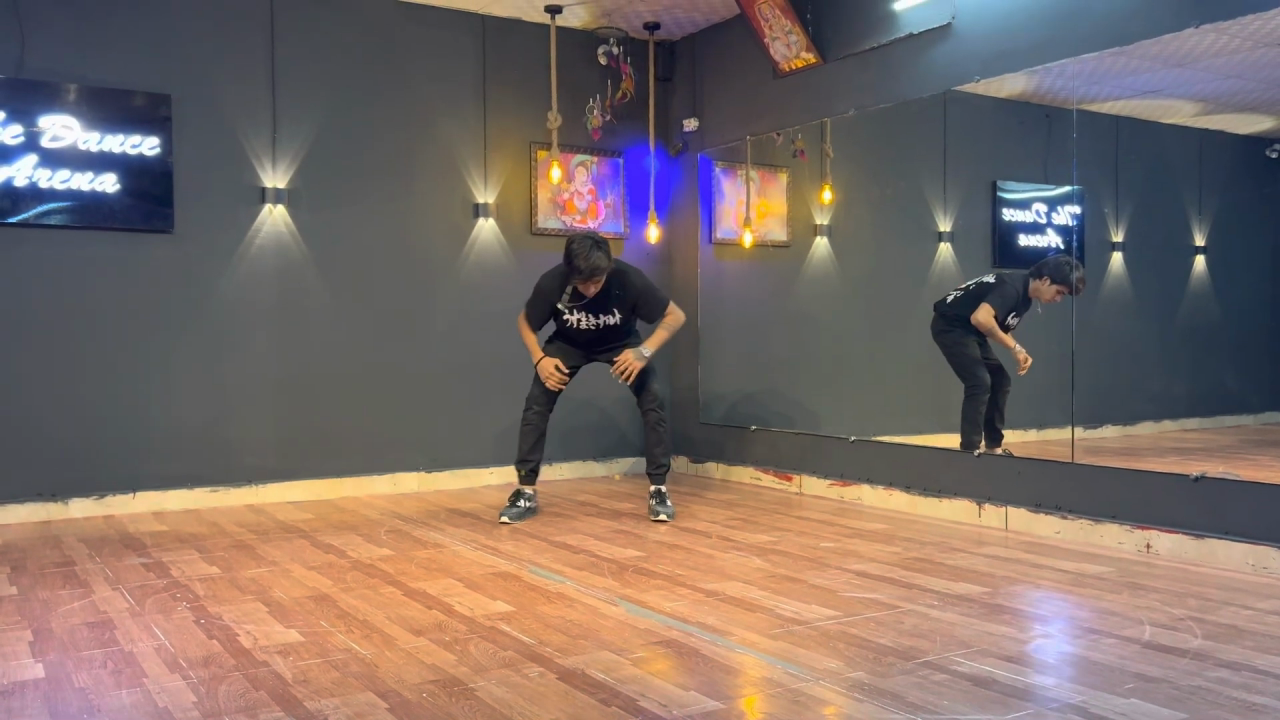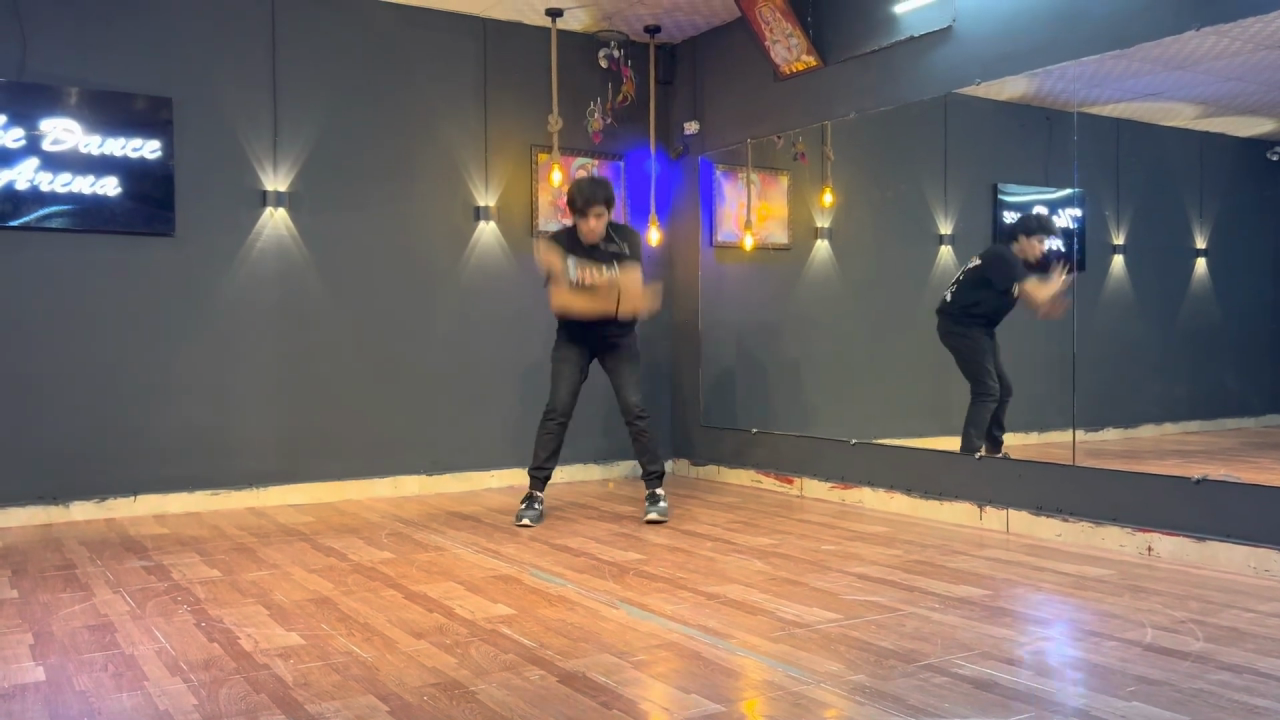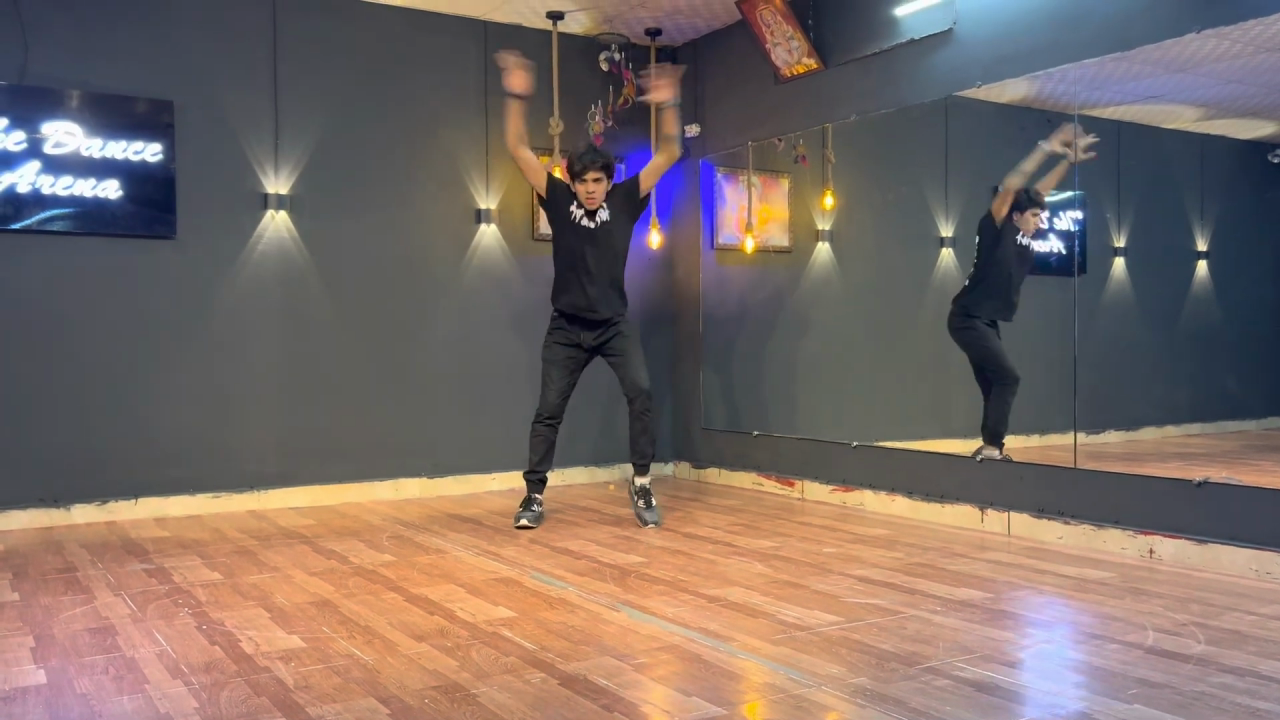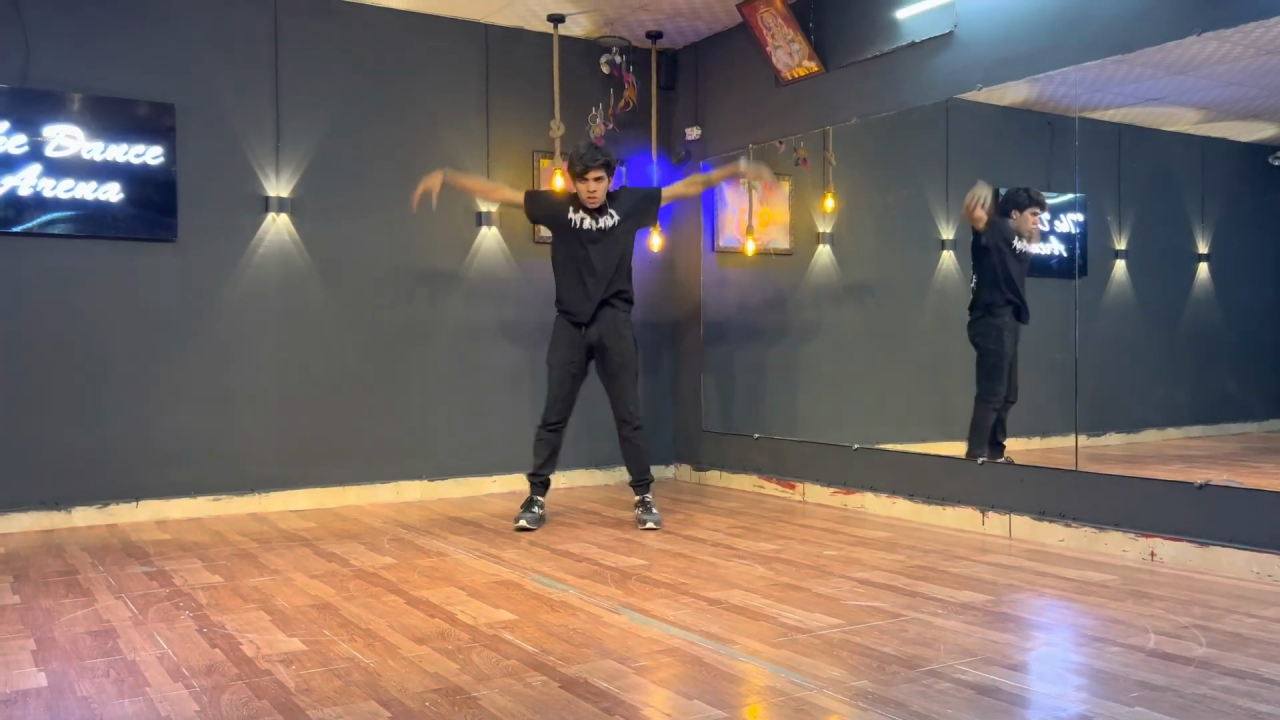
dt=0.2s
person 1, frame 1
left shoulder: (630, 280)
right shoulder: (552, 283)
left elbow: (675, 316)
right elbow: (524, 322)
left wrist: (645, 352)
right wrist: (540, 359)
left hip: (623, 346)
right hip: (568, 346)
left knee: (653, 402)
right knee: (537, 403)
left ankle: (659, 489)
right ankle: (525, 491)
person 1, frame 2
left shoulder: (626, 239)
right shoulder: (559, 242)
left elbow: (648, 300)
right elbow: (558, 300)
right wrist: (614, 304)
left hip: (618, 338)
right hip: (573, 337)
left knee: (635, 410)
right knee: (557, 410)
left ankle: (655, 491)
right ankle: (535, 494)
person 1, frame 3
left shoulder: (623, 200)
right shoulder: (559, 199)
left elbow: (669, 153)
right elbow: (520, 152)
left wrist: (666, 105)
right wrist: (517, 96)
left hip: (615, 323)
right hip: (566, 327)
left knee: (639, 390)
right knee: (549, 409)
left ankle: (642, 482)
right ankle: (534, 495)
person 1, frame 4
left shoulder: (630, 201)
right shoulder: (556, 205)
left elbow: (688, 186)
right elbow: (500, 193)
left wrist: (736, 170)
right wrist: (446, 178)
left hip: (615, 325)
right hip: (570, 327)
left knee: (628, 415)
right knee: (554, 415)
left ankle: (643, 496)
right ankle: (536, 498)
person 2, frame 1
left shoulder: (1026, 299)
right shoulder: (1011, 288)
left elbow: (1001, 328)
right elbow: (980, 318)
left wrist: (1021, 354)
right wrist: (1013, 347)
left hip: (970, 331)
right hip: (951, 326)
left knee: (999, 382)
right knee: (980, 383)
left ankle: (993, 446)
right ankle: (970, 450)
person 2, frame 2
left shoulder: (1018, 266)
right shoulder: (1006, 262)
left elbow: (1034, 300)
right elbow: (1037, 298)
left wrist: (1050, 306)
right wrist: (1056, 284)
left hip: (979, 328)
right hip: (960, 327)
left knee: (1003, 389)
right knee: (988, 390)
left ankle: (993, 449)
right ankle: (969, 452)
person 2, frame 3
left shoulder: (1022, 235)
right shoulder: (997, 228)
left elbow: (1040, 191)
right elbow: (1009, 187)
left wrist: (1070, 157)
right wrist: (1047, 148)
left hip: (986, 320)
right hip: (970, 320)
left knee: (997, 387)
right knee: (1007, 379)
left ankle: (993, 447)
right ankle: (991, 446)
person 2, frame 4
left shoulder: (1017, 239)
right shoulder: (995, 230)
right elbow: (972, 212)
left wrist: (1030, 237)
right wrist: (978, 194)
left hip: (1006, 325)
right hip: (990, 323)
left knee: (1007, 394)
right knee: (992, 394)
left ankle: (994, 453)
right ankle: (977, 457)
